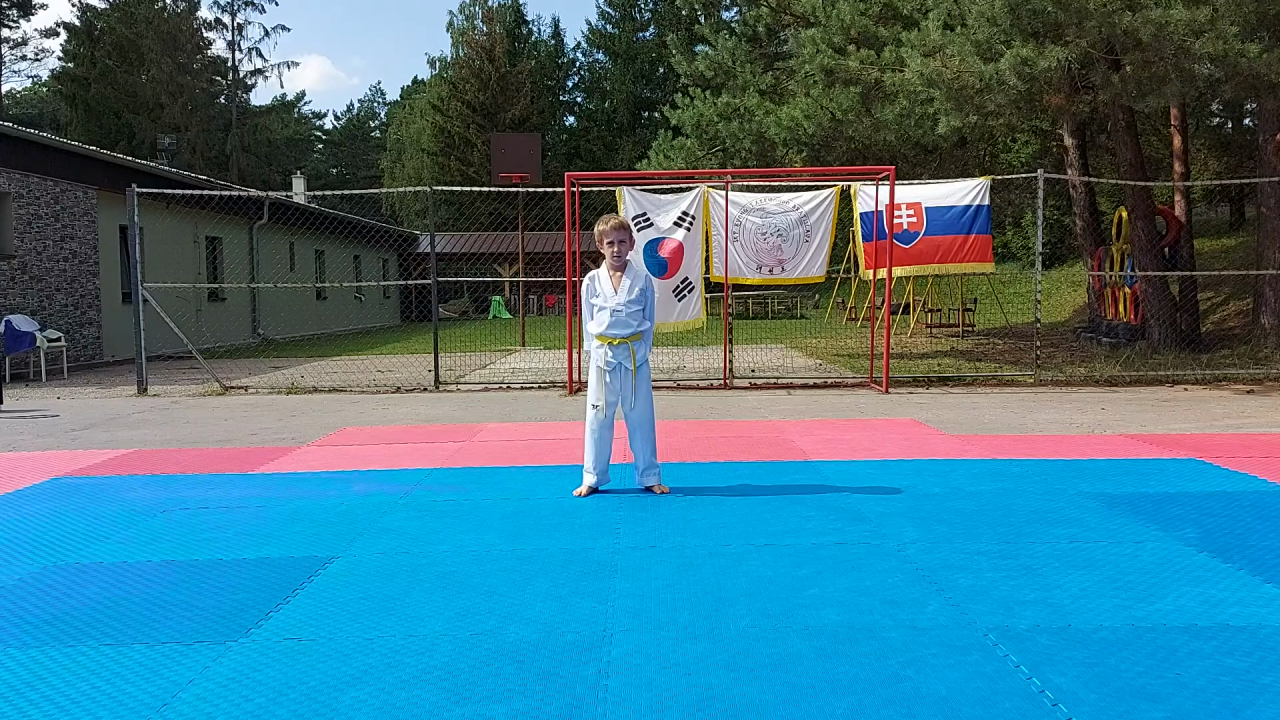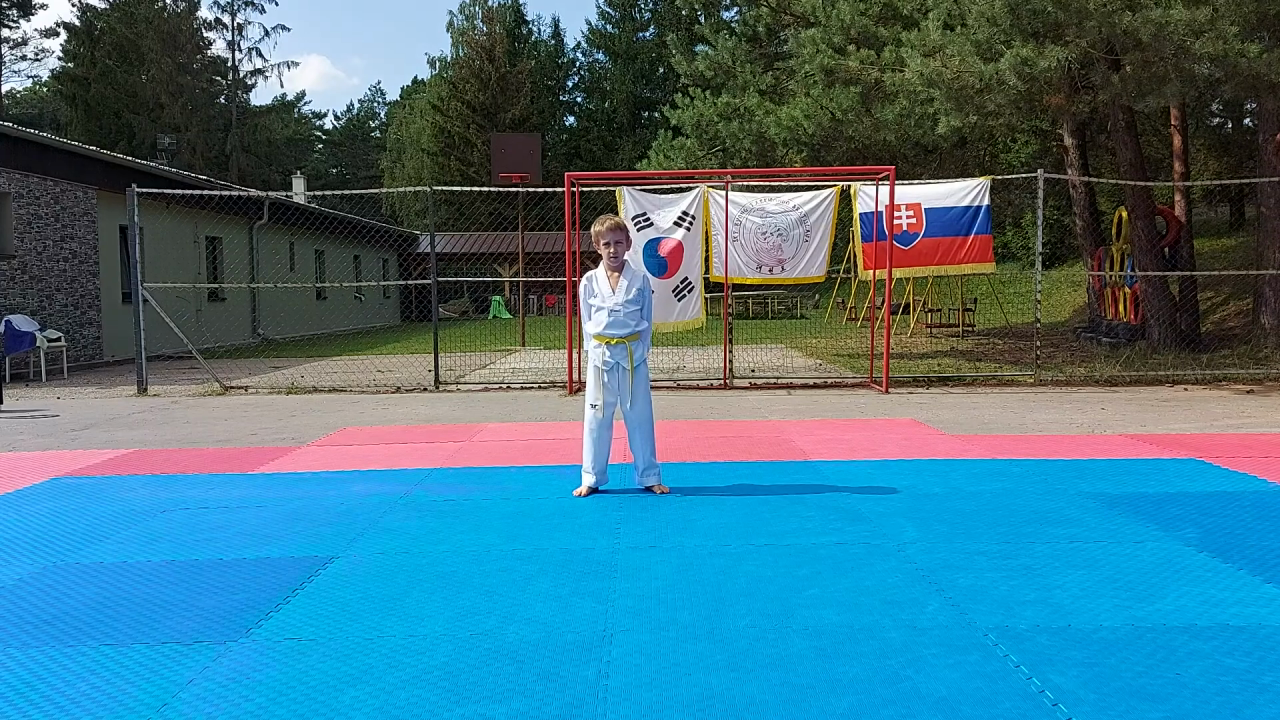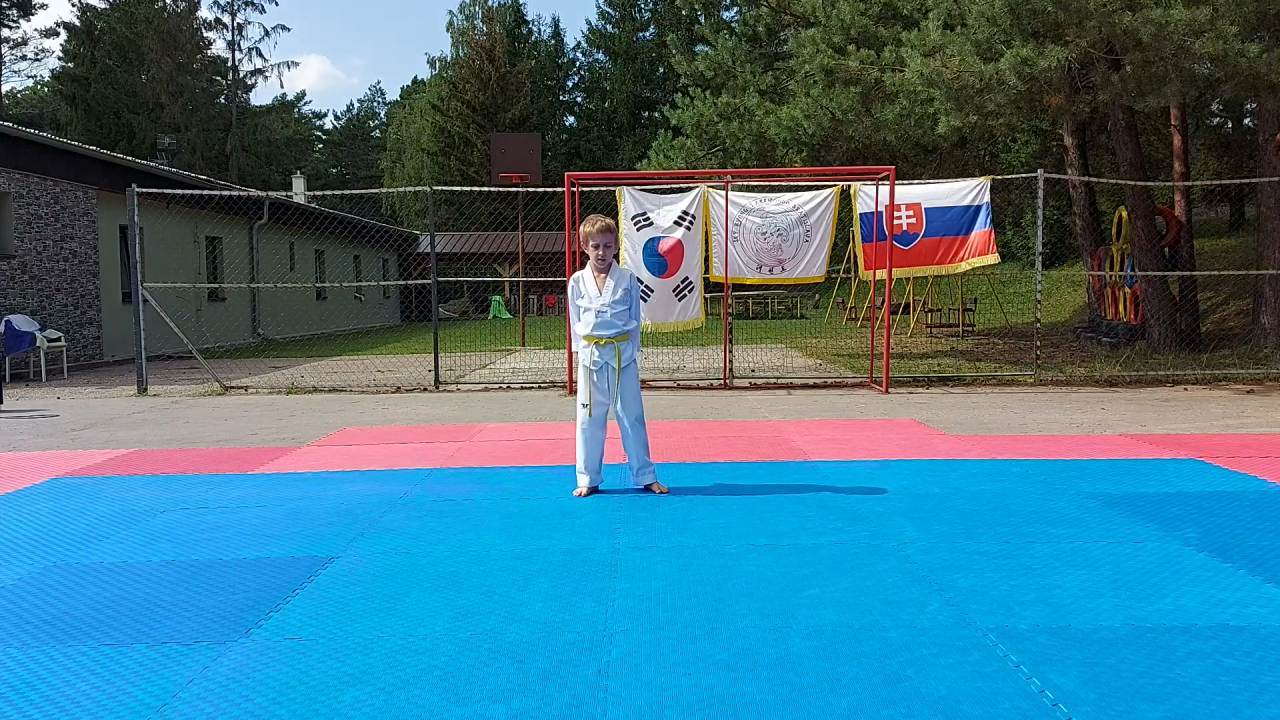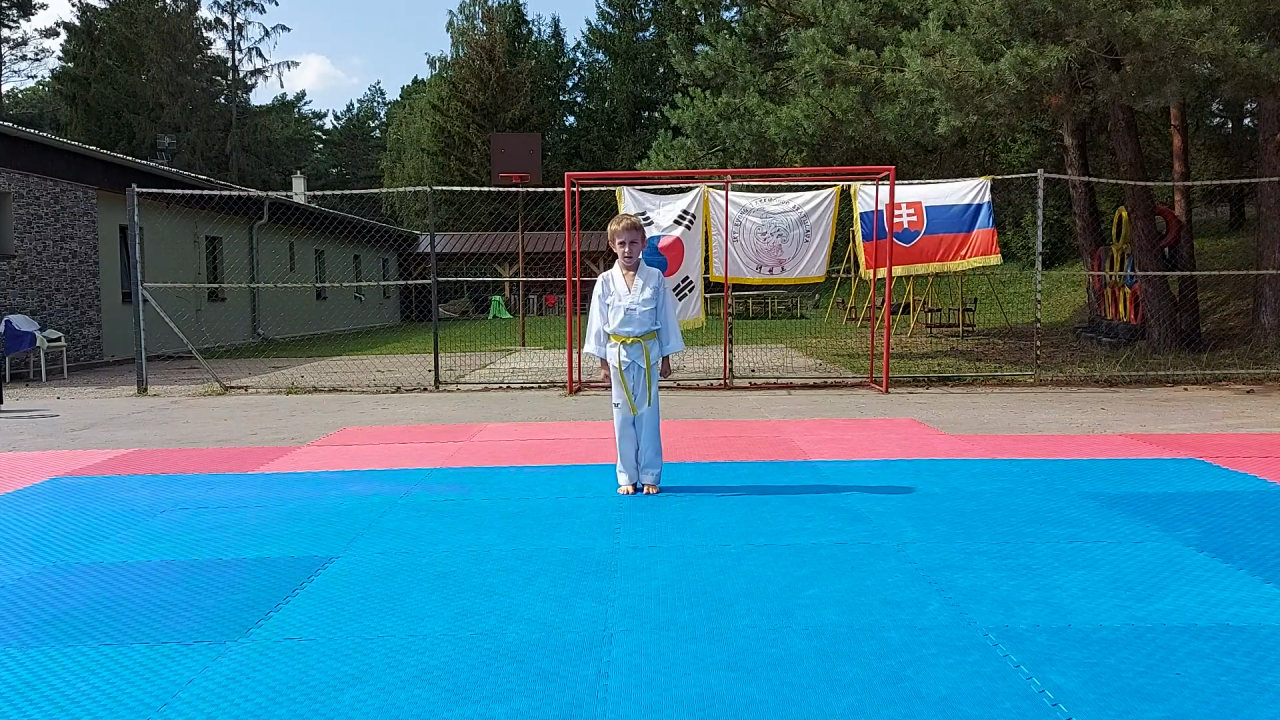
dt=0.7s
person 1, frame 1
left shoulder: (642, 279)
right shoulder: (591, 281)
left elbow: (648, 321)
right elbow: (588, 322)
left wrist: (640, 349)
right wrist: (601, 348)
left hip: (635, 356)
right hip: (603, 356)
left knee: (641, 417)
right knee: (598, 417)
left ankle: (650, 476)
right ankle: (593, 478)
person 1, frame 2
left shoulder: (640, 280)
right shoulder: (589, 282)
left elbow: (646, 320)
right elbow: (586, 322)
left wrist: (638, 349)
right wrist: (599, 348)
left hip: (632, 355)
right hip: (600, 356)
left knee: (640, 417)
right knee: (597, 418)
left ankle: (649, 477)
right ankle: (592, 478)
person 1, frame 3
left shoulder: (628, 279)
right shoulder: (577, 282)
left elbow: (635, 320)
right elbow: (576, 323)
left wrist: (627, 351)
right wrist: (587, 349)
left hip: (622, 355)
right hip: (591, 356)
left knee: (631, 416)
right knee: (589, 418)
left ankle: (646, 476)
right ankle: (589, 479)
person 1, frame 4
left shoulder: (655, 278)
right shoulder: (606, 281)
left elbow: (666, 319)
right elbow: (598, 322)
left wrist: (666, 357)
right wrist: (603, 362)
left hip: (648, 353)
right hip: (619, 354)
left knee: (648, 415)
right knee: (623, 416)
left ankle: (649, 476)
right ankle: (627, 477)
